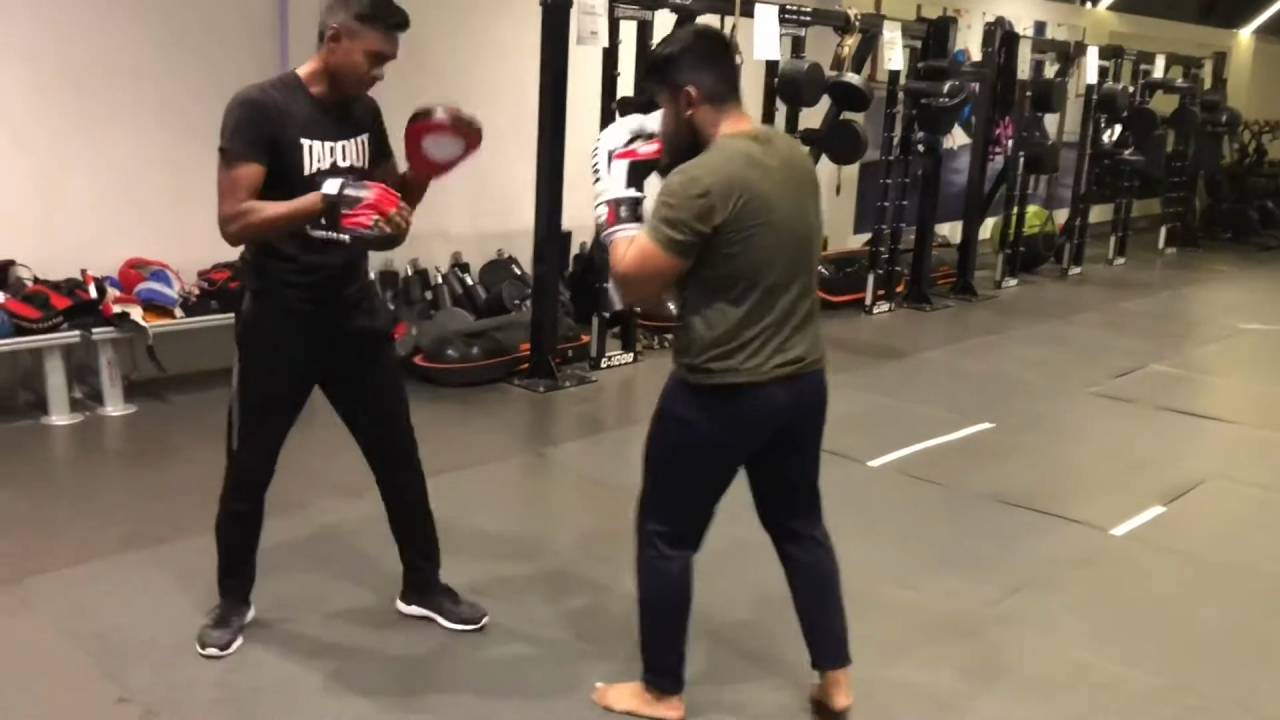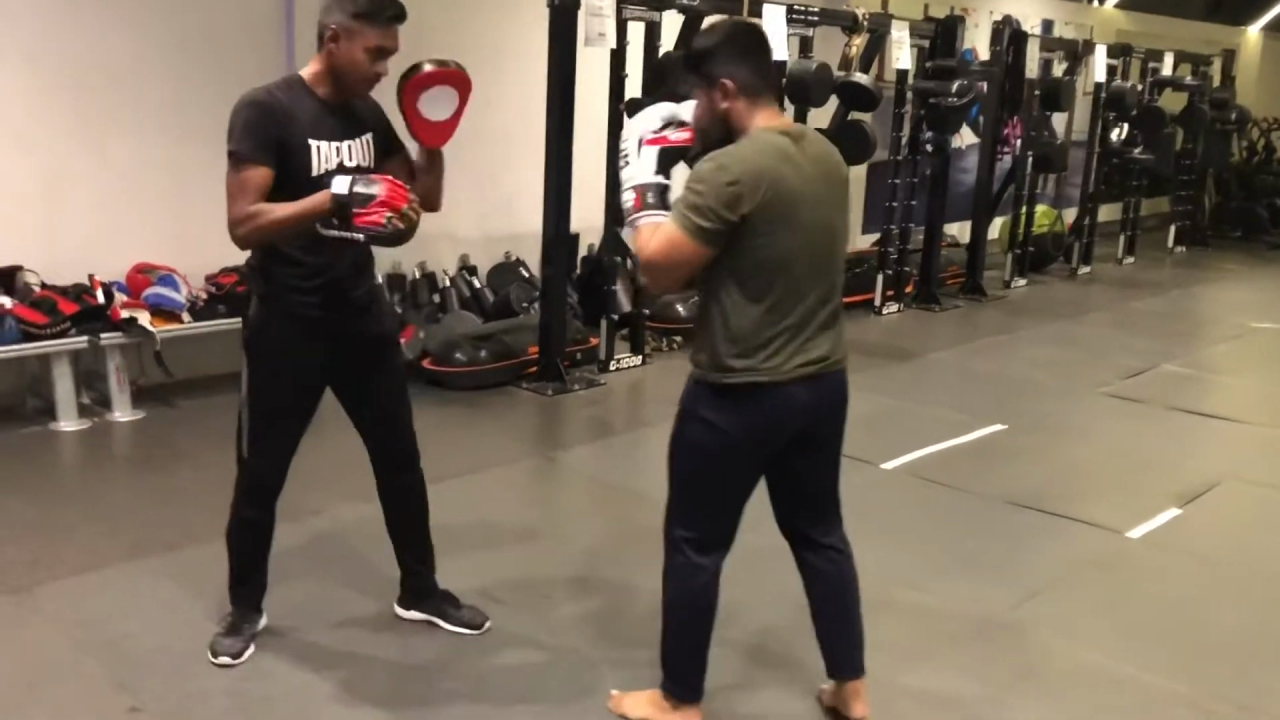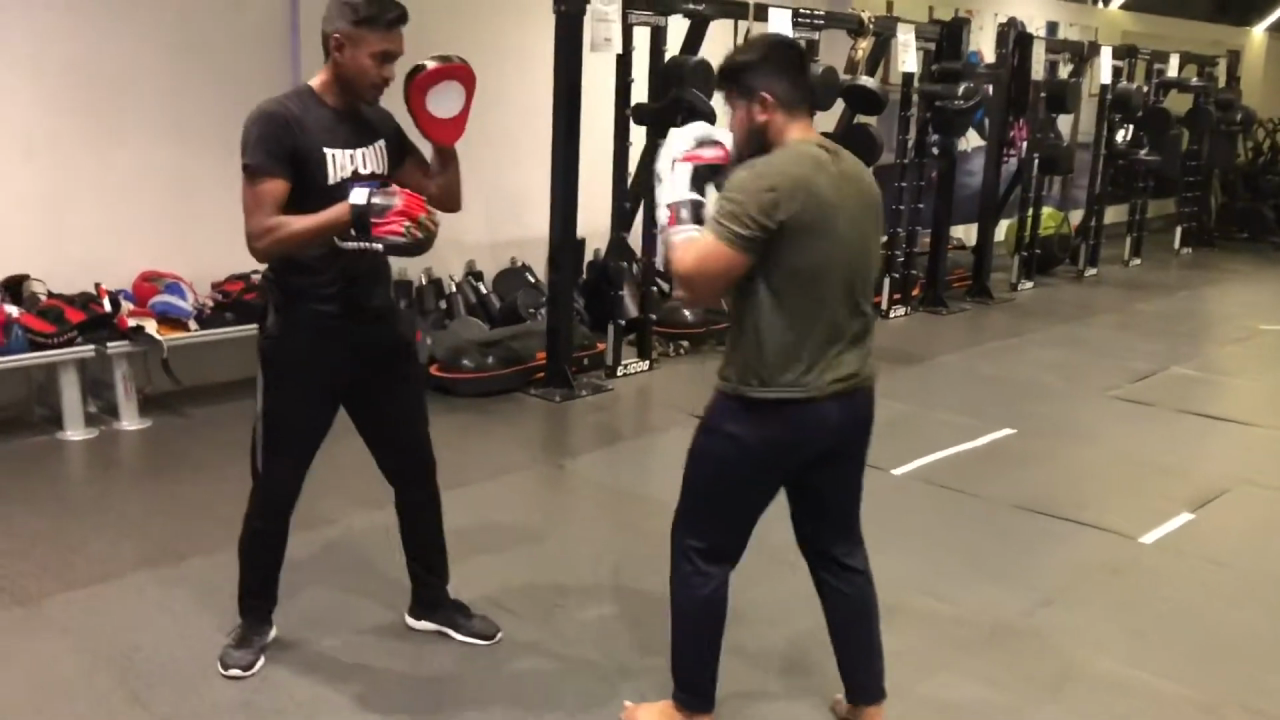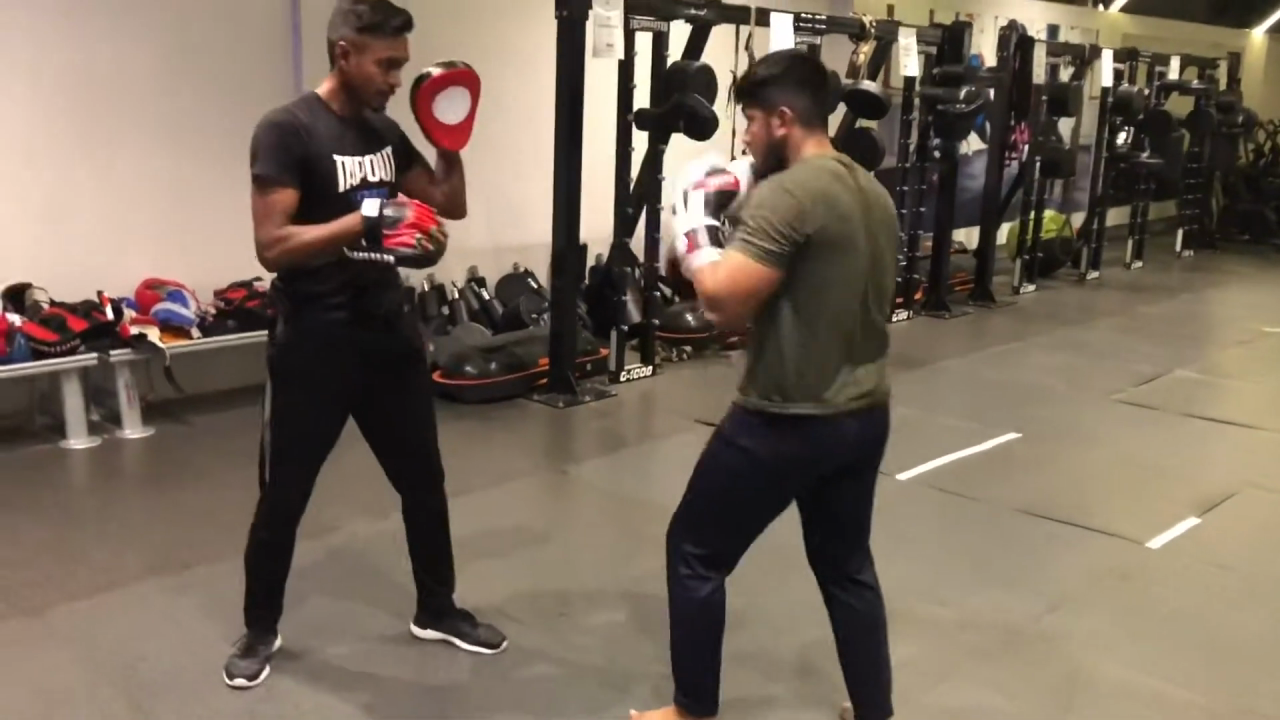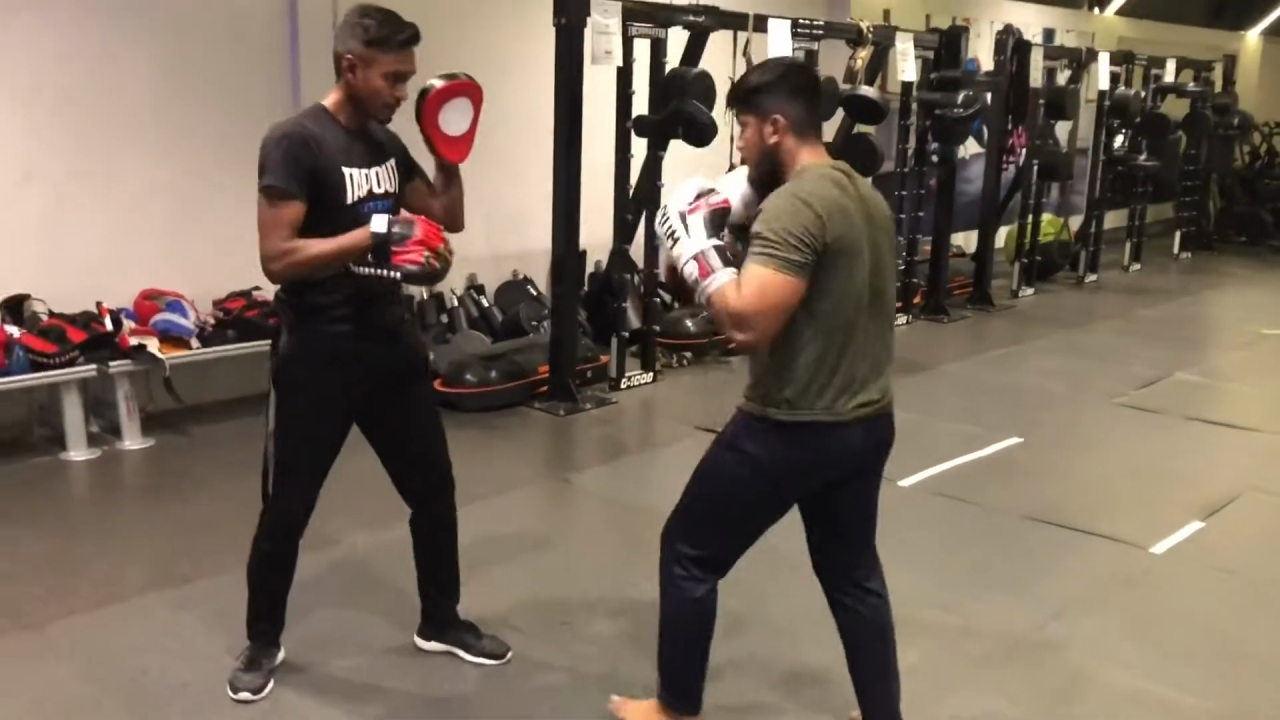
dt=0.1s
person 1, frame 1
left shoulder: (700, 181)
right shoulder: (795, 158)
left elbow: (636, 284)
left wrist: (613, 190)
right wrist: (674, 152)
left hip: (719, 394)
right hip: (801, 382)
left knee: (666, 537)
right knee: (799, 526)
person 1, frame 2
left shoulder: (729, 170)
right shoulder: (826, 157)
left elbow: (659, 270)
left wrist: (641, 175)
right wrist: (701, 139)
left hip: (739, 394)
right hip: (822, 383)
left knee: (694, 543)
right knee: (818, 534)
person 1, frame 3
left shoulder: (764, 179)
right shoulder: (858, 176)
left elbow: (693, 281)
left wrist: (673, 190)
right wrist: (732, 161)
left hip: (767, 409)
right hip: (847, 402)
left knee: (700, 553)
right knee: (838, 552)
person 1, frame 4
left shoulder: (787, 194)
right shoulder: (873, 194)
left elbow: (723, 303)
left wrist: (693, 224)
right wrist: (749, 195)
left hip: (783, 424)
right hip: (863, 417)
left knee: (695, 554)
right knee: (847, 568)
person 1, frame 5
left shoulder: (795, 205)
right shoulder: (866, 197)
left elbow: (749, 322)
left wrist: (692, 246)
right wrist: (747, 203)
left hip: (792, 430)
right hip: (867, 424)
left knee: (689, 557)
right knee: (853, 575)
person 2, frame 1
left shoulder: (363, 113)
right shoulder: (259, 108)
left elbow: (395, 205)
right elbow: (235, 221)
left wrist: (428, 168)
right wrist: (328, 195)
left hip: (354, 311)
right hip: (279, 317)
left knee: (397, 453)
right knee: (249, 466)
left ankle: (422, 584)
right ankle: (233, 600)
person 2, frame 2
left shoulder: (368, 113)
right shoulder: (265, 110)
left elbow: (422, 198)
right elbow: (244, 224)
right wrist: (338, 193)
left hip: (362, 314)
right hip: (287, 322)
left knee: (399, 459)
right knee: (261, 473)
left ankle: (420, 590)
right ankle: (244, 609)
person 2, frame 3
left shoulder: (378, 122)
right shoulder: (279, 122)
left elbow: (446, 199)
right elbow: (262, 237)
left wrist: (444, 133)
right wrist: (355, 207)
left hip: (379, 326)
right hip: (305, 335)
left knee: (415, 471)
right knee: (276, 486)
left ankle: (431, 600)
right ankle: (254, 620)
person 2, frame 4
left shoulder: (382, 129)
right shoulder: (287, 130)
left elbow: (450, 205)
right elbow: (273, 247)
left wrist: (449, 139)
right wrist: (366, 218)
left hip: (389, 333)
right hip: (314, 343)
left knee: (423, 479)
right knee: (284, 495)
left ankle: (436, 609)
right ankle: (259, 630)
person 2, frame 5
left shoulder: (385, 142)
right shoulder: (296, 142)
left elbow: (448, 218)
right elbow: (277, 259)
right wrist: (376, 233)
left hip: (392, 344)
right hip: (318, 354)
left knee: (432, 487)
right knee: (287, 507)
left ankle: (440, 620)
right ankle: (262, 643)
